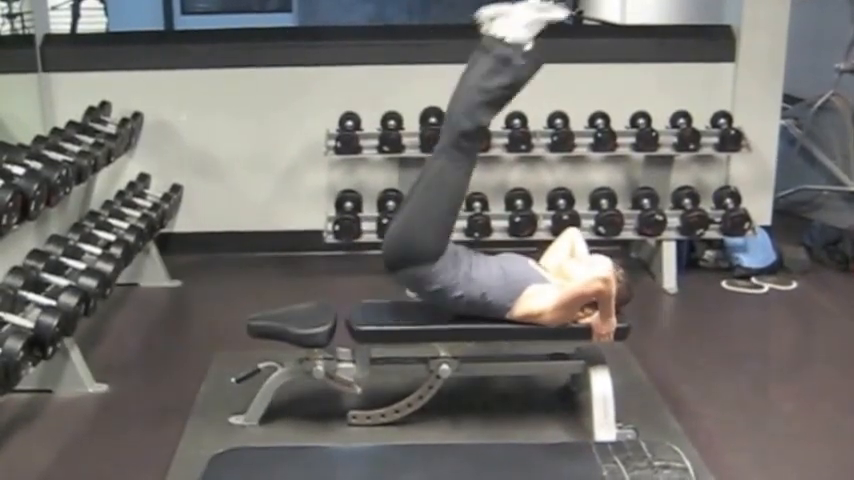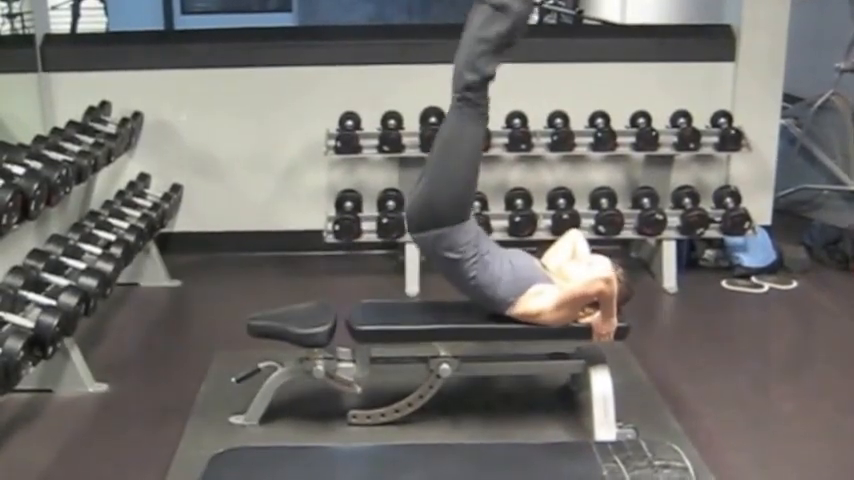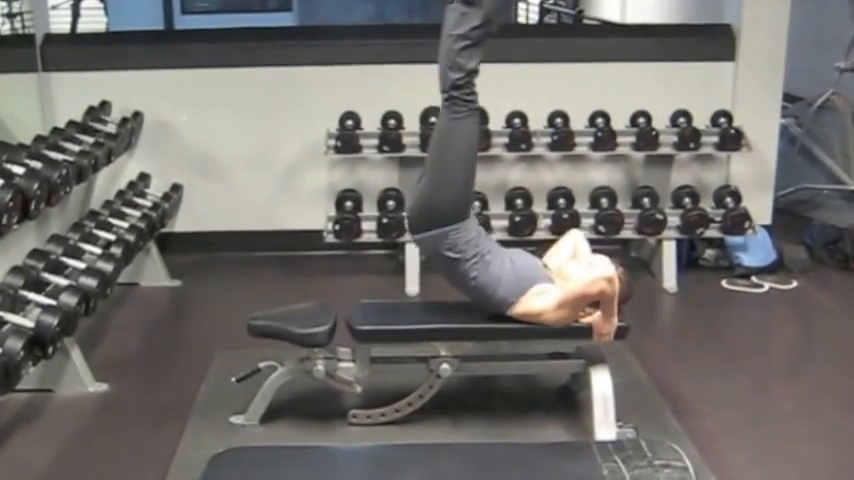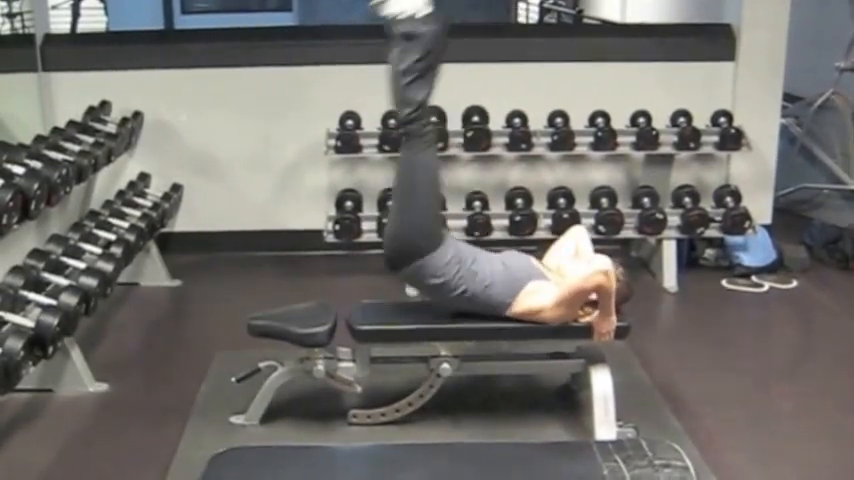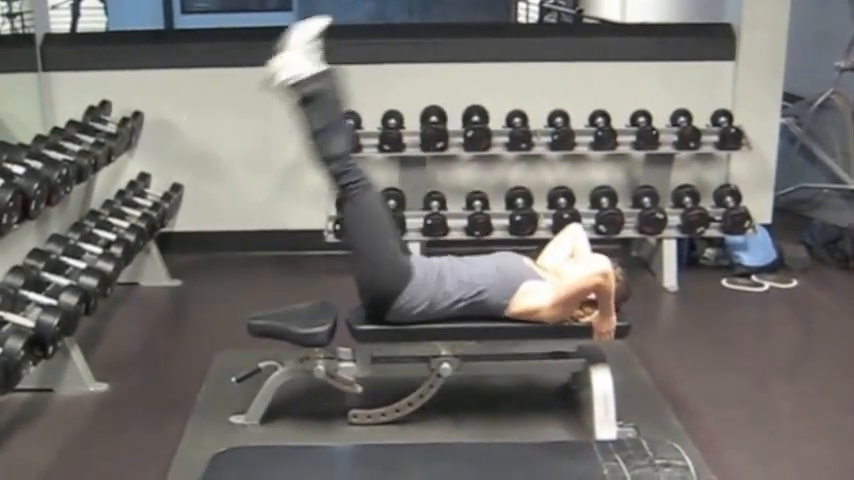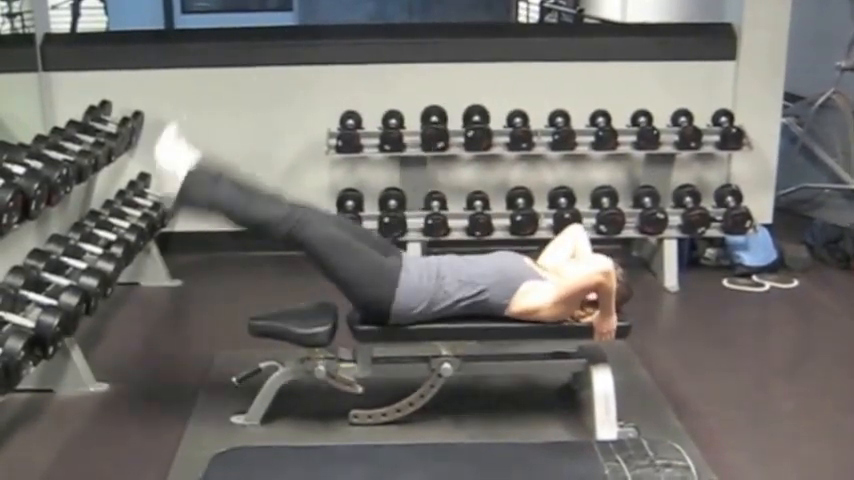
dt=0.2s
person 1, frame 1
left shoulder: (550, 306)
right shoulder: (546, 278)
left elbow: (600, 277)
right elbow: (571, 233)
left wrist: (605, 318)
left hip: (417, 260)
right hip: (426, 260)
left knee: (460, 141)
person 1, frame 2
left shoulder: (550, 307)
right shoulder: (549, 279)
left elbow: (601, 280)
right elbow: (573, 234)
left wrist: (607, 318)
left hip: (439, 225)
right hip: (444, 228)
person 1, frame 3
left shoulder: (551, 307)
right shoulder: (549, 280)
left elbow: (605, 278)
right elbow: (574, 234)
left wrist: (607, 316)
left hip: (441, 227)
right hip: (447, 232)
person 1, frame 4
left shoulder: (551, 304)
right shoulder: (547, 278)
left elbow: (601, 273)
right elbow: (576, 232)
left wrist: (605, 318)
left hip: (421, 256)
right hip: (430, 257)
left knee: (417, 132)
person 1, frame 5
left shoulder: (546, 304)
right shoulder: (548, 280)
left elbow: (600, 274)
right elbow: (575, 230)
left wrist: (606, 319)
left hip: (402, 294)
right hip: (416, 278)
left knee: (352, 182)
person 1, frame 6
left shoulder: (547, 301)
right shoulder: (550, 274)
left elbow: (596, 271)
right elbow: (574, 230)
left wrist: (607, 313)
left hip: (398, 292)
right hip: (409, 271)
left knee: (298, 223)
right knee: (320, 225)
left ankle: (189, 180)
right ankle: (192, 177)
